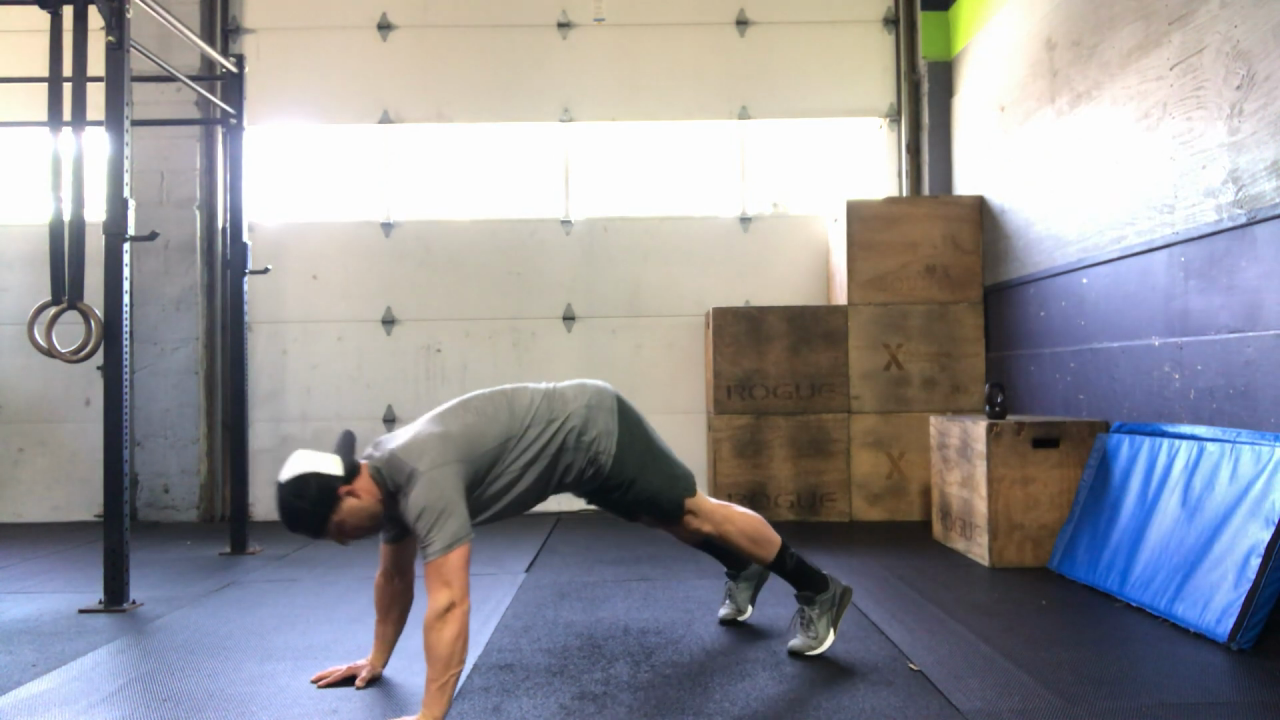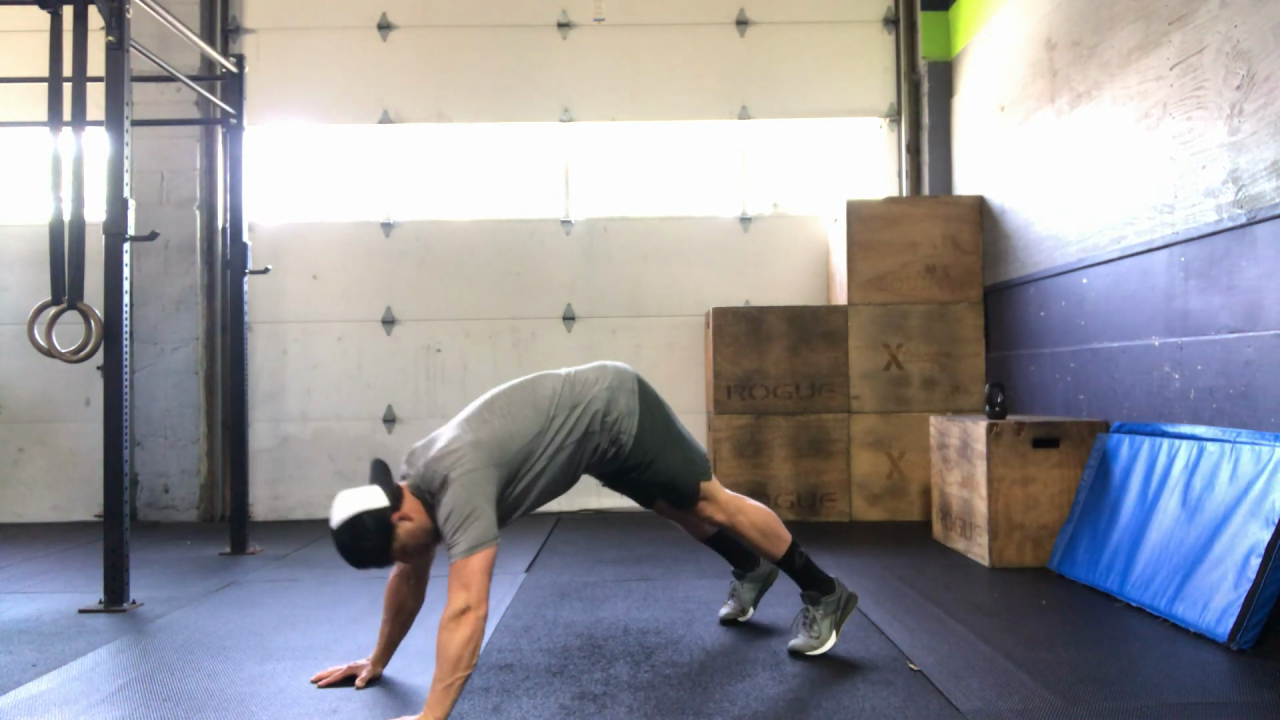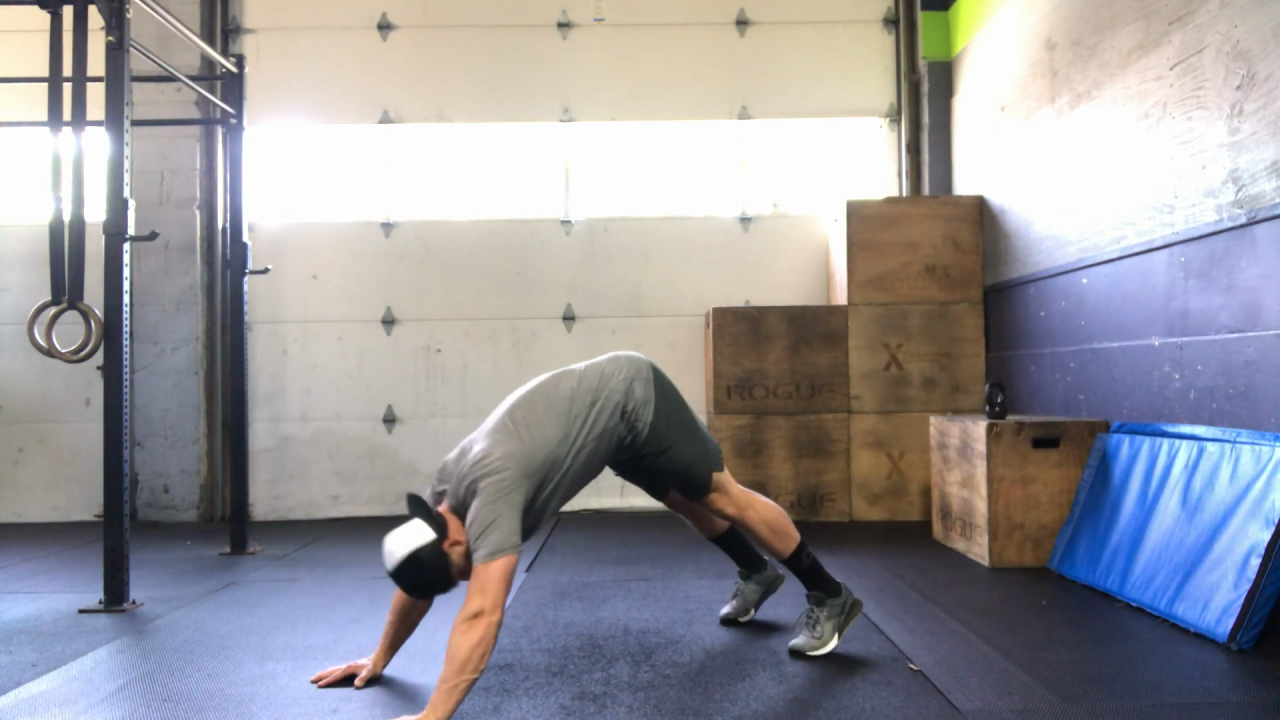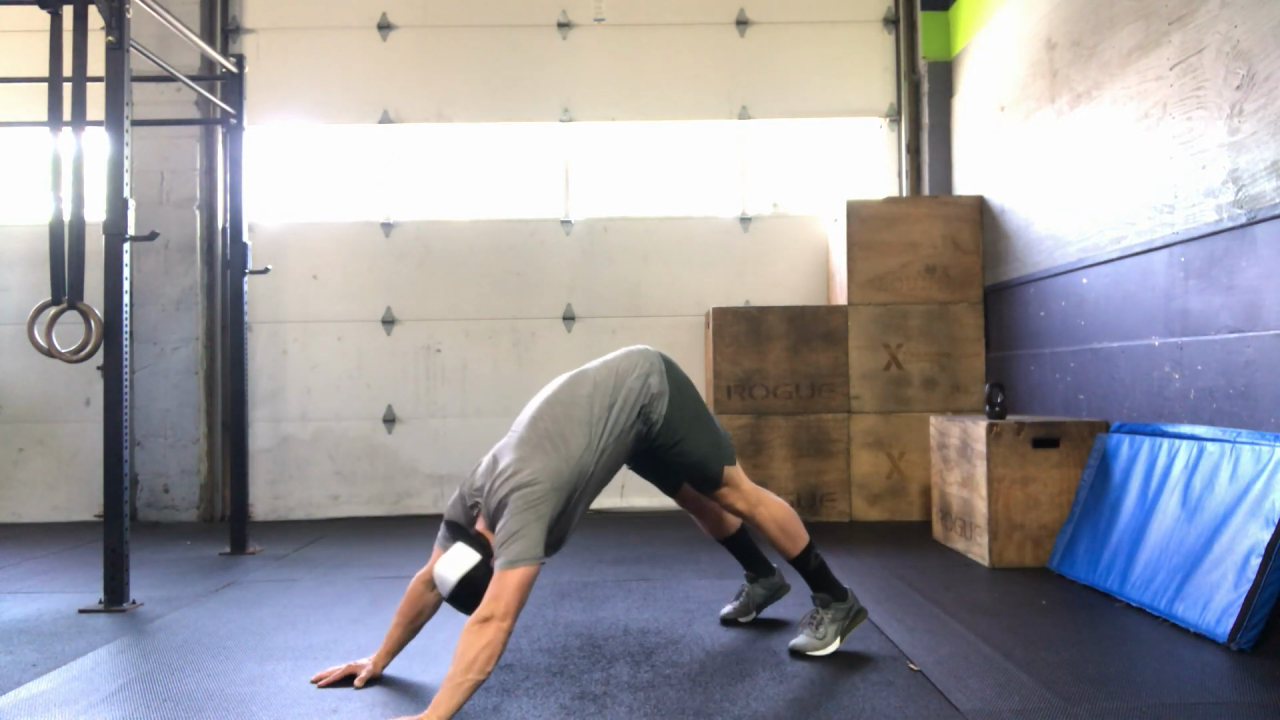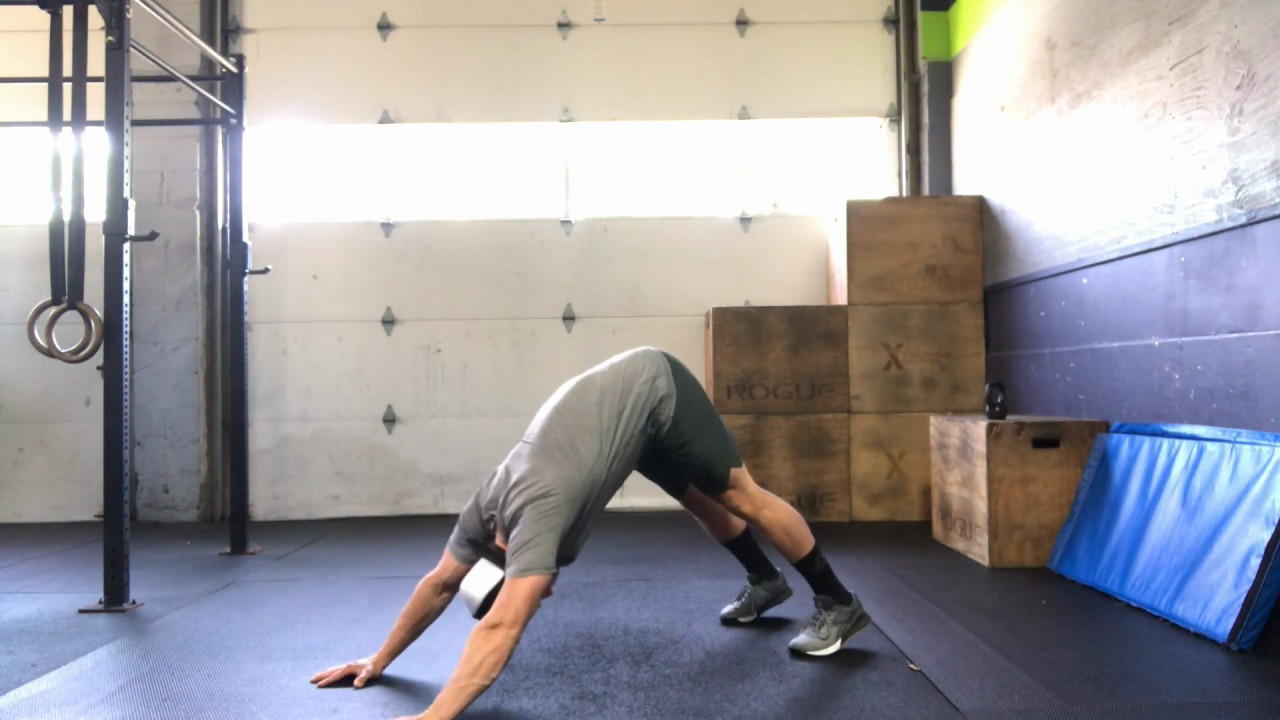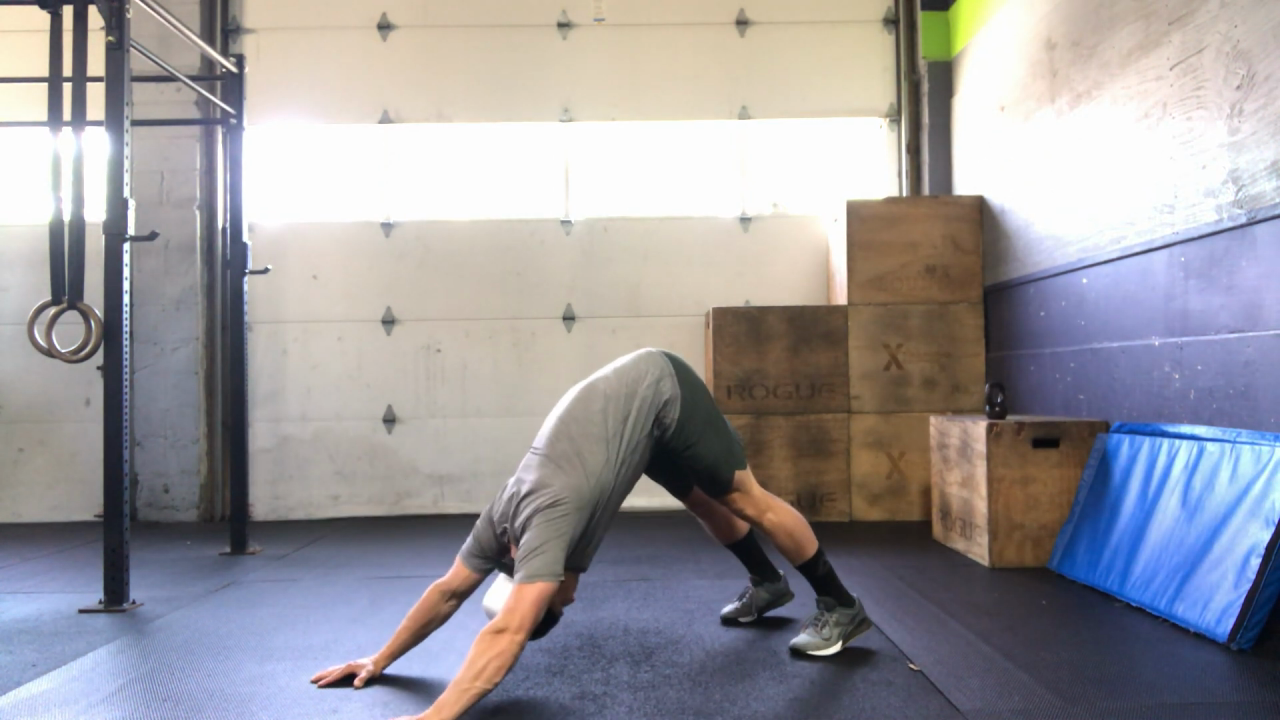
dt=0.3s
person 1, frame 1
left shoulder: (422, 479)
right shoulder: (383, 474)
left elbow: (448, 603)
right elbow: (394, 576)
right wrist: (376, 659)
left hip: (593, 429)
right hip: (575, 438)
left knee: (696, 513)
right knee: (666, 518)
left ankle: (818, 592)
right ankle: (744, 573)
person 1, frame 2
left shoulder: (457, 484)
right shoulder: (415, 483)
left elbow: (467, 606)
right elbow: (408, 580)
right wrist: (376, 661)
left hip: (614, 408)
right hip: (596, 423)
left knee: (710, 502)
right knee: (677, 509)
left ankle: (823, 594)
right ankle: (750, 570)
person 1, frame 3
left shoulder: (491, 493)
right shoulder: (446, 489)
left elbow: (481, 614)
right elbow: (416, 585)
right wrist: (377, 660)
left hip: (633, 397)
right hip: (612, 412)
left knee: (722, 497)
right knee: (684, 501)
left ankle: (829, 597)
right ankle: (757, 573)
person 1, frame 4
left shoulder: (522, 503)
right shoulder: (472, 496)
left elbow: (493, 620)
right elbow: (429, 580)
right wrist: (378, 659)
left hip: (649, 389)
right hip: (626, 403)
left knee: (736, 494)
right knee: (696, 498)
left ankle: (834, 600)
right ankle: (763, 578)
person 1, frame 5
left shoulder: (538, 512)
right shoulder: (489, 505)
left elbow: (502, 627)
right elbow: (439, 584)
right wrist: (379, 660)
left hip: (656, 389)
right hip: (631, 397)
left knee: (741, 496)
right knee: (699, 500)
left ankle: (838, 604)
right ankle: (766, 581)
person 1, frame 6
left shoulder: (546, 522)
right shoulder: (504, 516)
left elbow: (507, 632)
right elbow: (448, 590)
right wrist: (379, 660)
left hip: (662, 390)
right hip: (637, 395)
left knee: (746, 499)
right knee: (704, 503)
left ankle: (840, 606)
right ankle: (767, 583)
